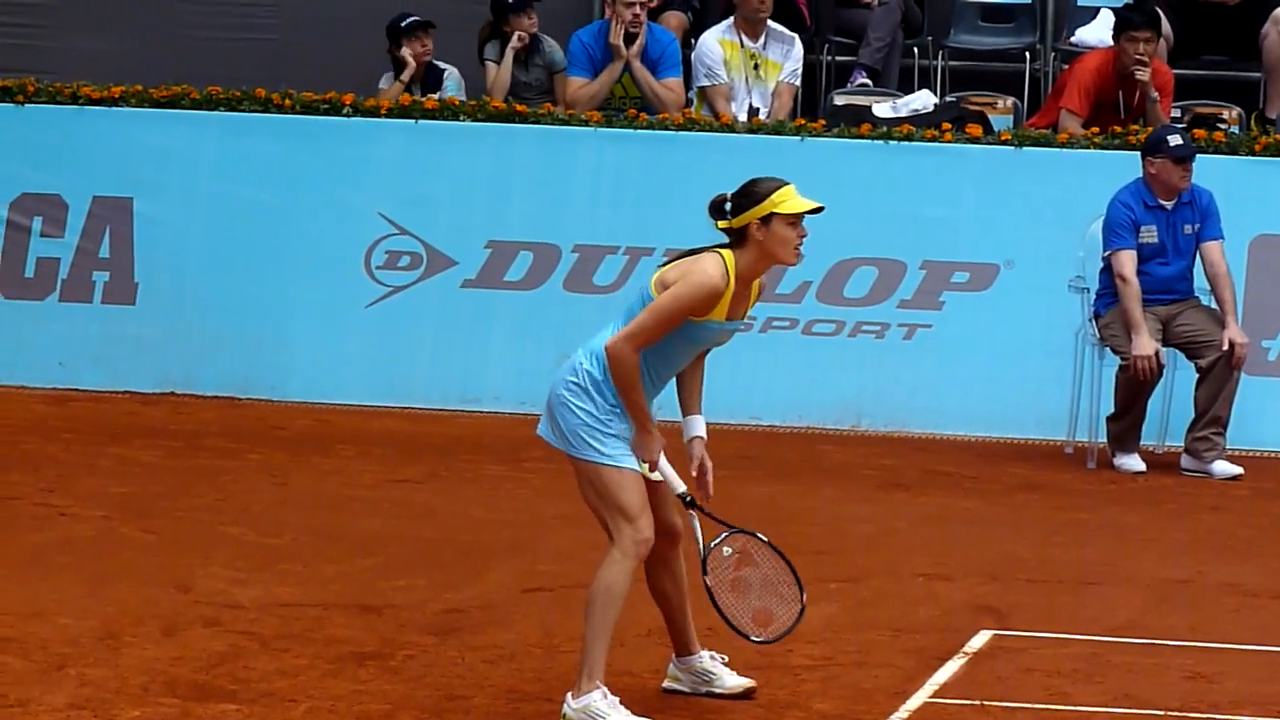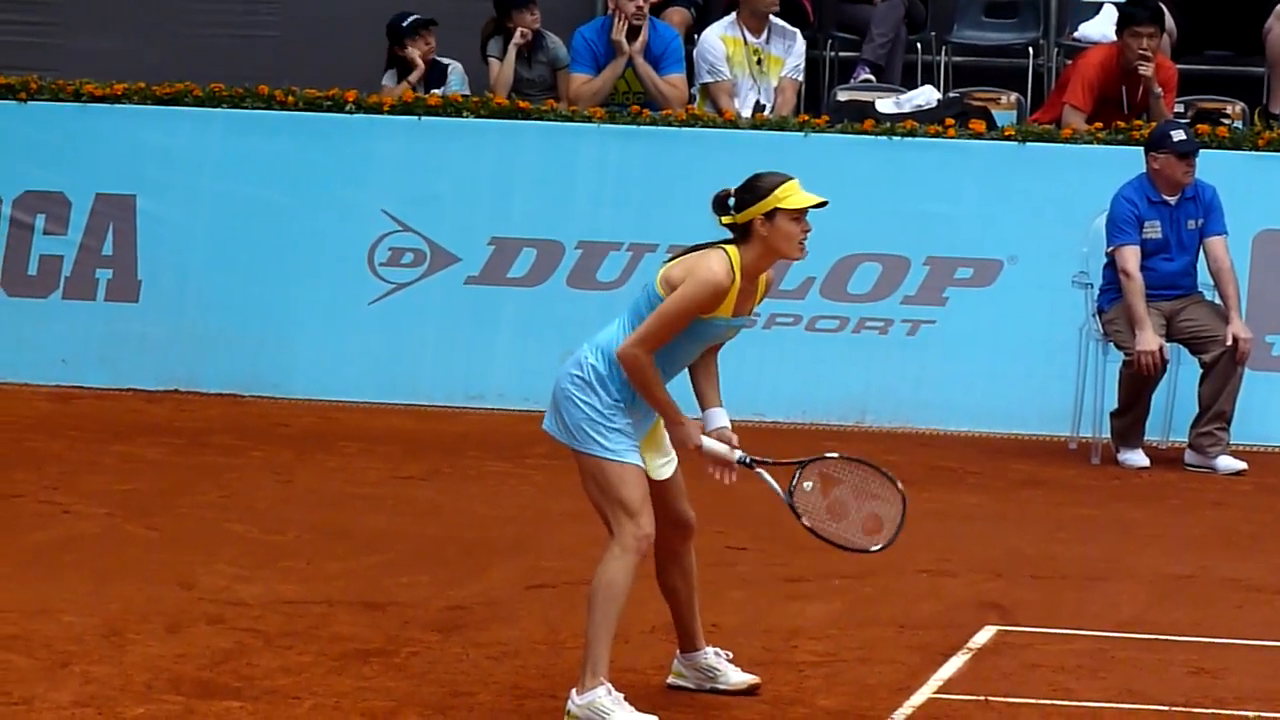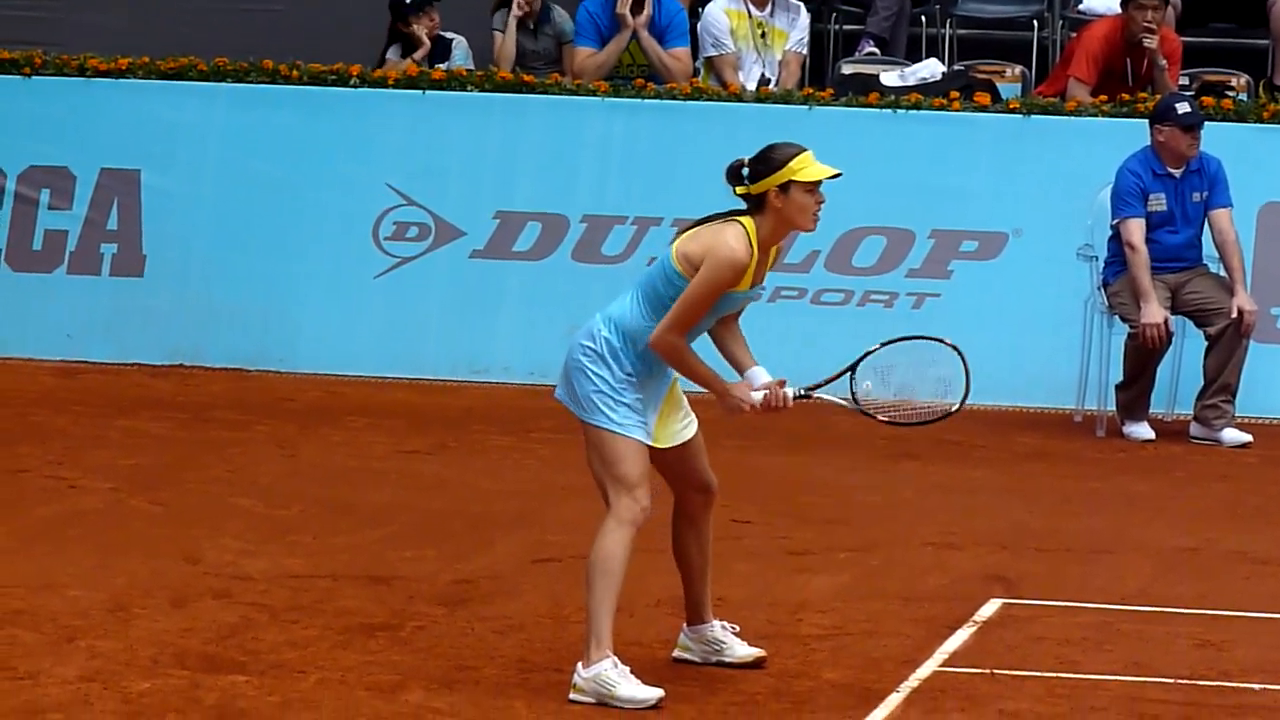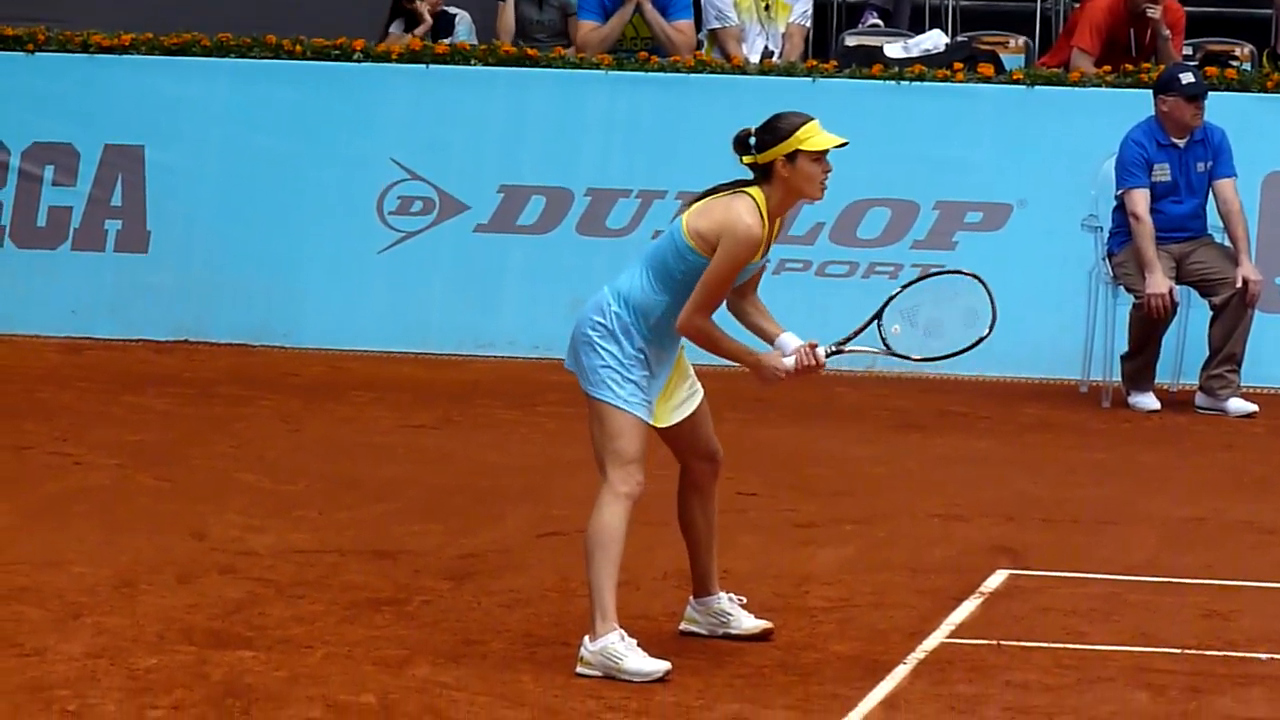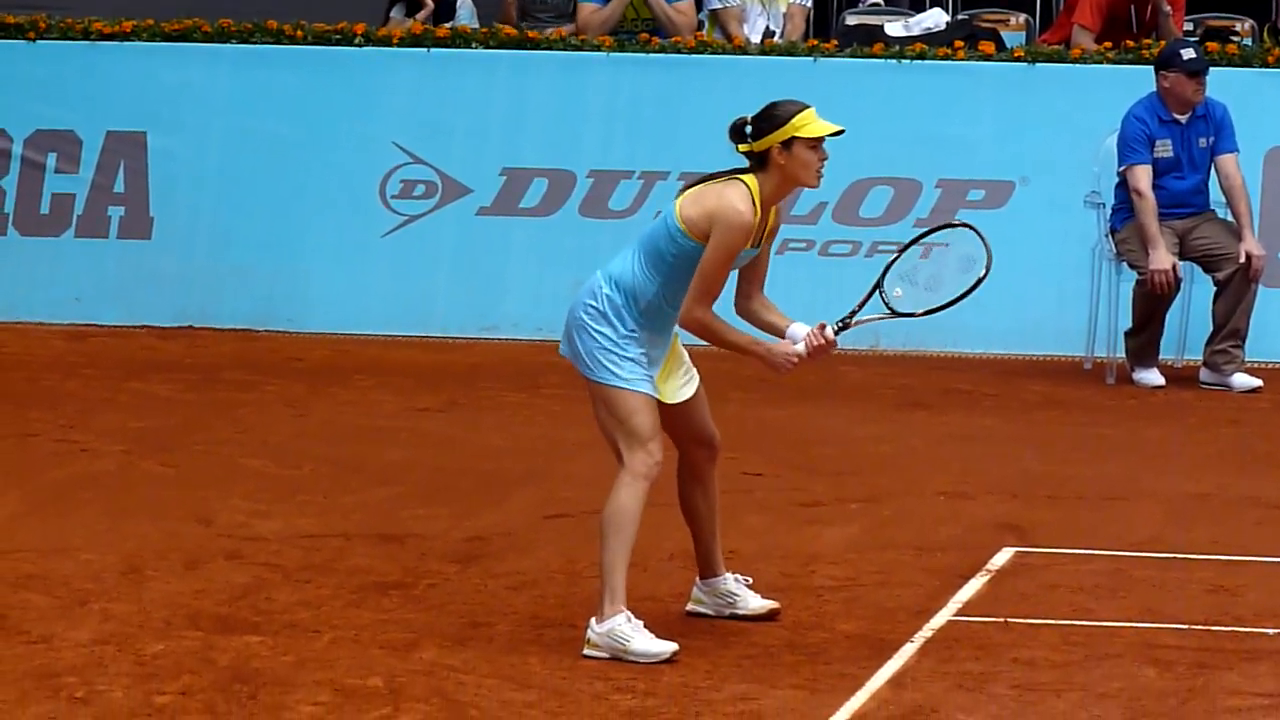
dt=0.2s
person 1, frame 1
left shoulder: (750, 285)
right shoulder: (710, 277)
right elbow: (620, 346)
left wrist: (696, 433)
right wrist: (647, 430)
left hip: (626, 405)
right hip: (591, 397)
left knee: (668, 534)
right knee: (635, 538)
left ankle: (689, 663)
person 1, frame 2
left shoulder: (759, 281)
right shoulder: (715, 273)
right elbow: (632, 350)
left wrist: (717, 421)
right wrist: (678, 424)
left hip: (634, 401)
right hip: (597, 392)
left knee: (678, 526)
right knee: (635, 534)
left ankle: (693, 659)
person 1, frame 3
left shoulder: (767, 247)
right shoulder: (733, 248)
right elbow: (664, 336)
left wrist: (756, 376)
right wrist: (724, 390)
left hip: (648, 372)
right hip: (608, 364)
left knee: (699, 492)
right knee: (631, 506)
left ankle: (699, 632)
right ankle: (596, 666)
person 1, frame 4
left shoulder: (769, 213)
right shoulder: (745, 223)
left elbow: (742, 297)
right elbow: (691, 320)
left wrist: (787, 343)
right wrist: (757, 361)
left hip: (656, 342)
right hip: (615, 336)
left knee: (704, 463)
right knee: (624, 481)
left ankle: (706, 604)
right ankle: (603, 639)
person 1, frame 5
left shoulder: (767, 210)
right shoulder: (737, 210)
left elbow: (749, 300)
right elbow: (694, 314)
left wrist: (798, 333)
right wrist: (765, 352)
left hip: (651, 327)
right hip: (609, 321)
left knee: (702, 448)
right knee: (642, 460)
left ankle: (713, 585)
right ankle: (610, 620)
person 2, frame 1
left shoulder: (1202, 201)
right shoulder: (1125, 204)
left elbow: (1216, 265)
right elbow: (1125, 275)
left wrist: (1231, 323)
right wrist: (1140, 335)
left hip: (1182, 304)
right hip: (1124, 305)
left knee: (1228, 348)
right knee: (1144, 360)
left ankle: (1203, 451)
right ankle: (1124, 446)
person 2, frame 2
left shoulder: (1206, 196)
right shoulder: (1128, 200)
left elbow: (1220, 260)
right elbow: (1129, 270)
left wrist: (1235, 318)
right wrist: (1144, 330)
left hip: (1185, 299)
right hip: (1127, 301)
left knee: (1232, 343)
right knee: (1148, 355)
left ankle: (1206, 446)
right ankle: (1127, 442)
person 2, frame 3
left shoulder: (1211, 168)
right shoulder: (1133, 172)
left elbow: (1225, 232)
right elbow: (1134, 243)
left wrist: (1240, 291)
right wrist: (1149, 303)
left hip: (1190, 272)
right hip: (1132, 273)
left knee: (1237, 315)
right knee: (1153, 328)
left ankle: (1212, 419)
right ankle: (1133, 415)
person 2, frame 4
left shoulder: (1215, 138)
right shoulder: (1137, 142)
left elbow: (1229, 202)
right elbow: (1139, 214)
left wrist: (1245, 260)
right wrist: (1154, 273)
left hip: (1194, 242)
right hip: (1137, 244)
left knee: (1242, 285)
right knee: (1158, 299)
left ankle: (1217, 388)
right ankle: (1138, 384)
person 2, frame 5
left shoulder: (1216, 114)
right shoulder: (1139, 119)
left elbow: (1231, 177)
right elbow: (1141, 190)
left wrist: (1248, 236)
right wrist: (1156, 249)
left hip: (1197, 218)
right hip: (1140, 220)
left knee: (1245, 261)
right knee: (1161, 275)
left ankle: (1222, 364)
right ankle: (1142, 361)
